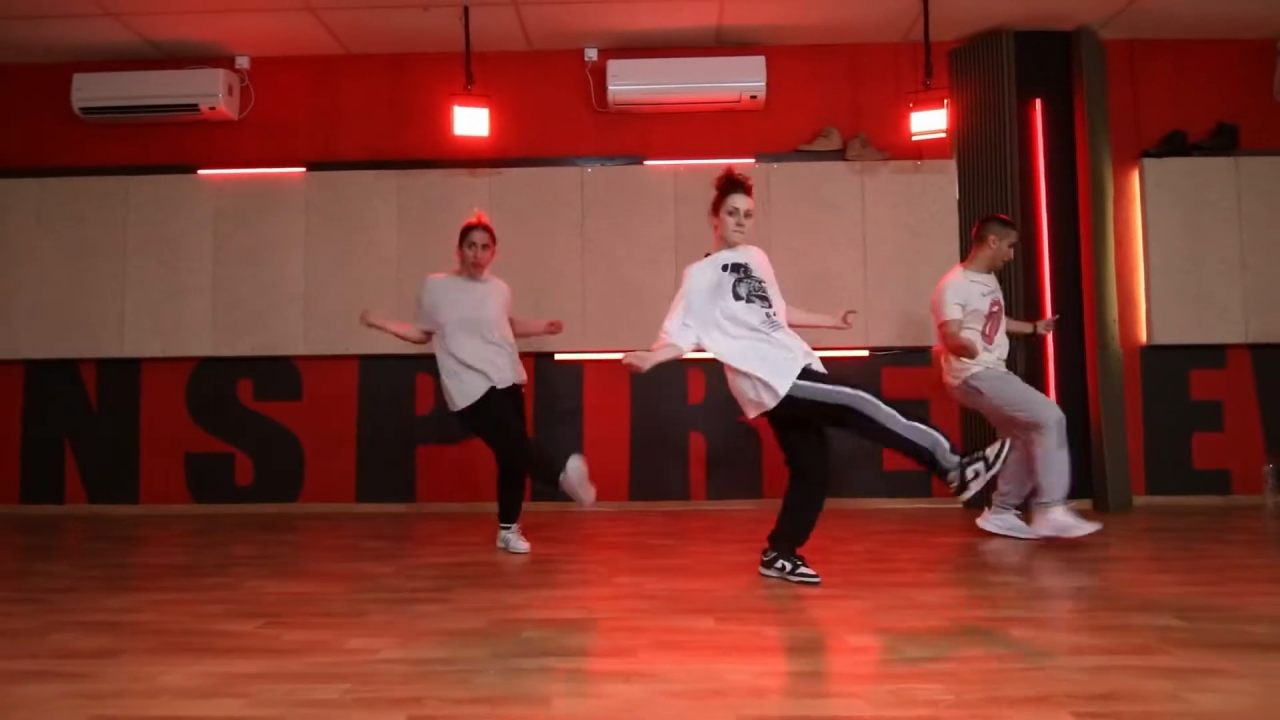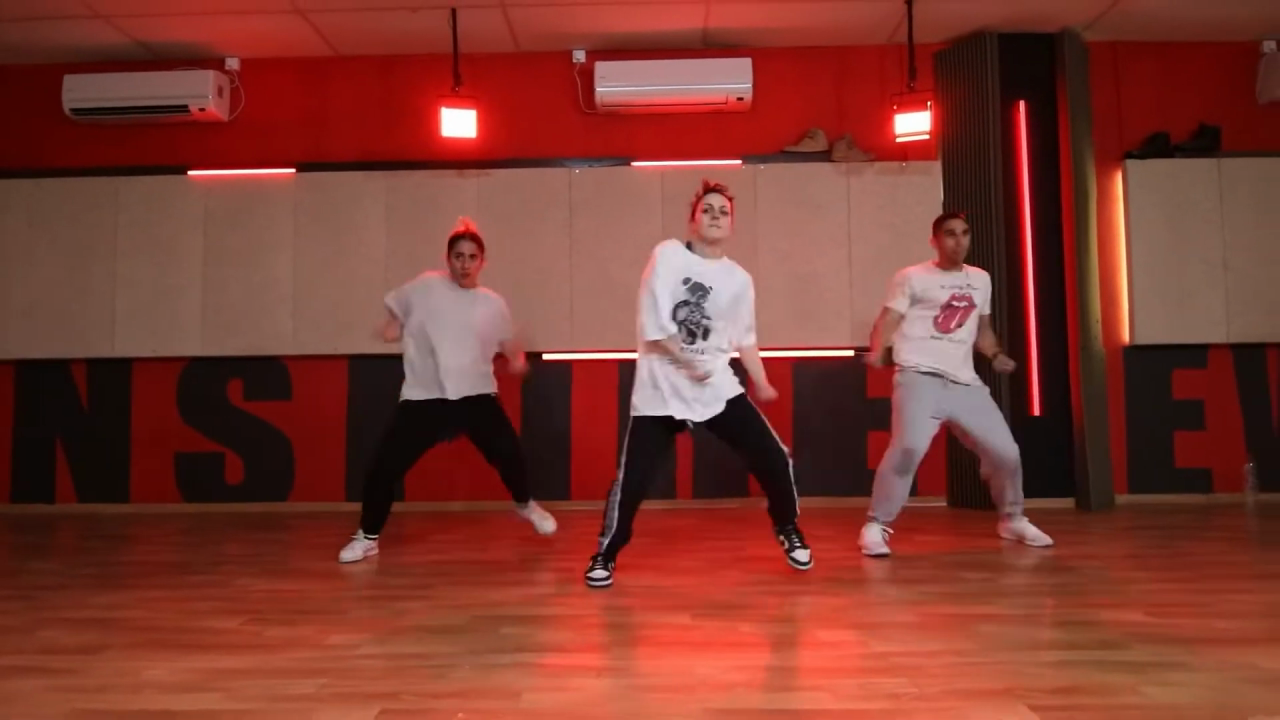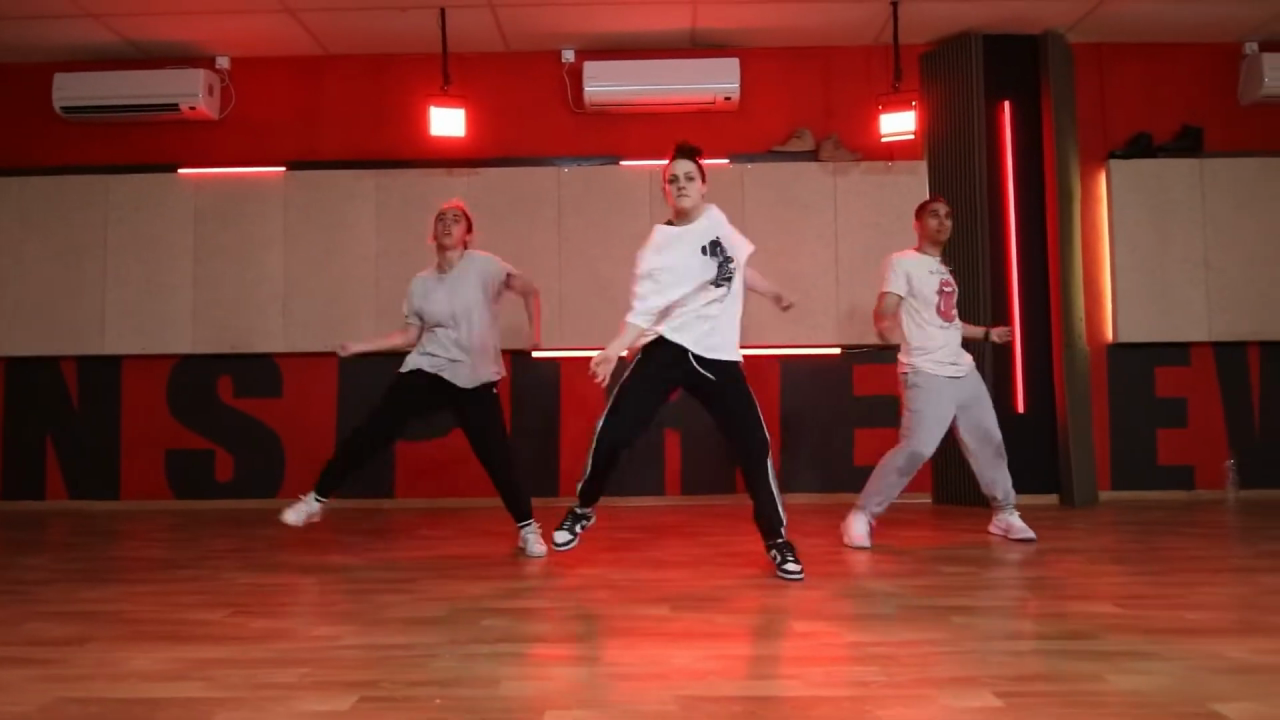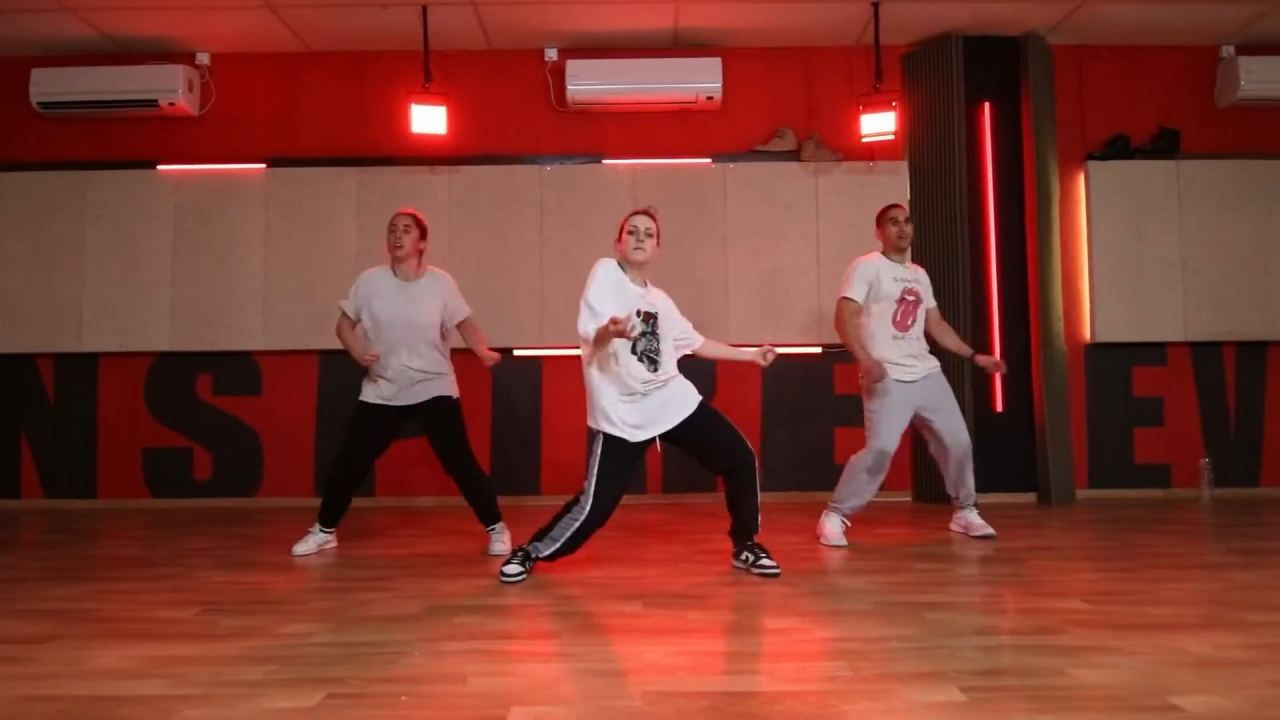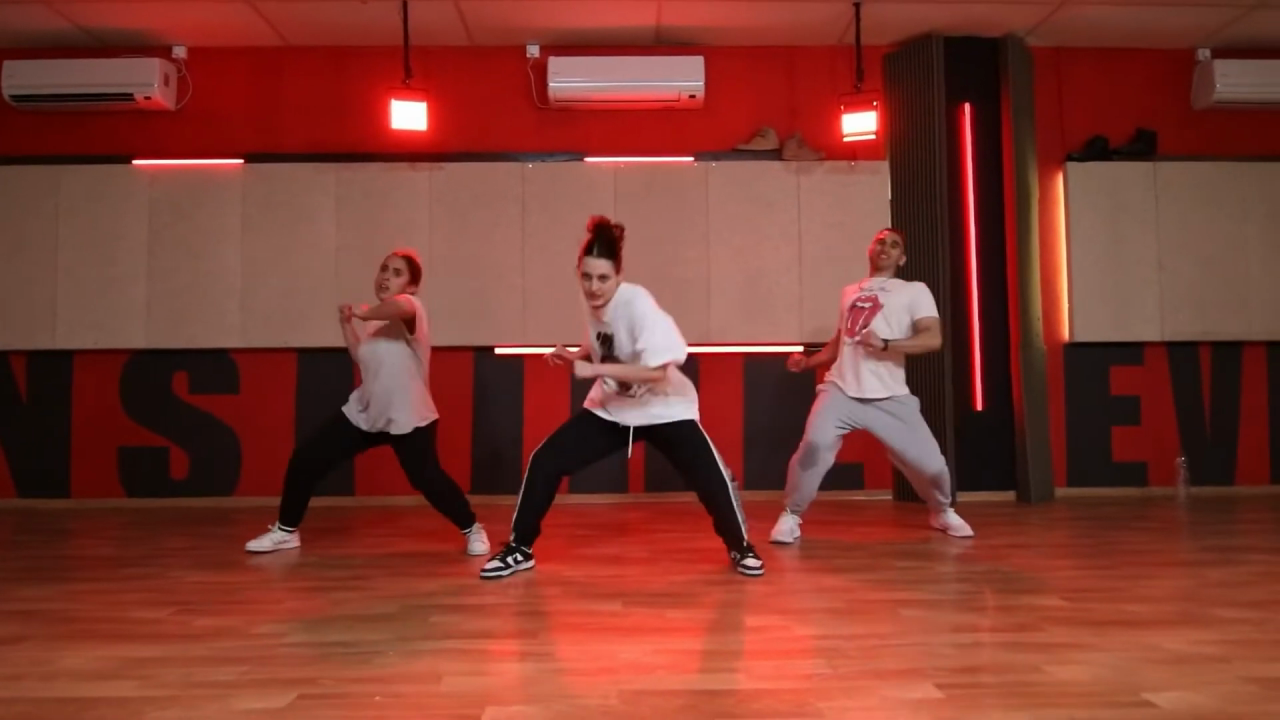
dt=0.5s
person 1, frame 1
left shoulder: (755, 259)
right shoulder: (701, 273)
right elbow: (678, 334)
left wrist: (824, 321)
right wrist: (648, 358)
left hip: (792, 372)
right hip: (775, 378)
left knee: (811, 470)
right knee: (865, 409)
left ankle: (779, 555)
right ankle: (956, 469)
person 1, frame 2
left shoulder: (738, 278)
right shoulder: (668, 255)
left elbow: (743, 339)
right elbow: (652, 327)
left wrist: (762, 382)
right wrist: (686, 363)
left hip: (718, 387)
right hip: (661, 388)
left knee: (774, 459)
right knee: (634, 477)
left ankle: (787, 529)
right ankle: (606, 553)
person 1, frame 3
left shoulder: (717, 218)
right shoulder: (660, 243)
left elbow: (739, 263)
right elbow: (643, 307)
left wrist: (773, 292)
right wrist: (613, 348)
left hip: (719, 353)
right hip: (670, 345)
left knee: (754, 446)
right knee: (613, 432)
left ankle: (776, 539)
right ankle: (583, 508)
person 1, frame 4
left shoulder: (659, 298)
right shoulder: (605, 272)
left elbow: (694, 341)
right elbow: (591, 337)
left wrist: (750, 355)
right wrist: (610, 331)
left hip: (675, 401)
right hip: (621, 413)
left knee: (741, 460)
right knee: (596, 504)
left ankle: (745, 545)
right ankle: (530, 552)
person 1, frame 5
left shoulder: (635, 303)
right shoulder: (599, 306)
left elbow: (661, 367)
left wrist: (596, 369)
right wrist: (575, 357)
left hip: (666, 411)
right hip: (610, 409)
left knee: (714, 480)
right knee: (545, 460)
left ankle: (739, 546)
right ankle: (521, 547)
person 2, frame 1
left shoulder: (498, 288)
right shoulder: (435, 285)
left elbow: (511, 327)
right elbow: (422, 332)
left wrist: (546, 327)
right wrist: (380, 323)
left hip: (506, 381)
right hip: (470, 387)
left knee: (514, 453)
right knee: (513, 439)
left ankle: (508, 529)
right ankle: (563, 473)
person 2, frame 2
left shoulder: (492, 303)
right shoulder: (426, 286)
left elbow: (509, 347)
right elbow: (393, 318)
left wrist: (517, 361)
right wrist: (392, 329)
left hip: (476, 395)
right hip: (424, 397)
left knee: (508, 456)
right knee: (385, 466)
left ankle: (526, 505)
right ankle: (368, 536)
person 2, frame 3
left shoulder: (483, 265)
right shoulder: (421, 282)
left elbow: (528, 288)
right elbow: (410, 336)
left wrist: (535, 324)
right wrist: (362, 346)
left hip: (475, 380)
right hip: (425, 372)
left knee: (497, 455)
right knee: (370, 433)
left ankle: (527, 527)
right ankle: (316, 499)
person 2, frame 4
left shoulder: (441, 282)
right shoulder: (370, 280)
left elbow: (465, 324)
right elbow: (344, 324)
left wrist: (483, 351)
right wrist: (358, 351)
left hip: (434, 390)
right hip: (381, 393)
left knee: (460, 461)
right knee: (349, 462)
left ankle: (495, 528)
right ankle: (324, 530)
person 2, frame 5
left shoulder: (413, 311)
right shoulder: (375, 324)
left elbow: (399, 305)
left wrist: (365, 312)
right wrist: (348, 323)
left hip: (411, 420)
right hip: (362, 415)
left knee: (429, 479)
right knee: (304, 460)
left ankle: (472, 528)
right ankle: (286, 529)
person 3, frame 1
left shoulder: (989, 278)
right shoulder: (952, 286)
right elbow: (950, 336)
left wrist: (1035, 327)
right wrist: (964, 347)
left hip: (994, 373)
right hip: (974, 377)
left knee: (1029, 439)
right knee: (1051, 420)
left ankle: (999, 512)
right ankle: (1052, 511)
person 3, frame 2
left shoulder: (980, 279)
right shoulder: (911, 278)
right elbow: (886, 322)
left wrist: (997, 355)
right wrist: (876, 350)
left hip: (964, 383)
right hip: (918, 377)
left knee: (1004, 454)
right knee: (908, 448)
left ankle: (1013, 519)
right ankle: (876, 525)
person 3, frame 3
left shoulder: (943, 270)
right shoulder: (903, 262)
right elbow: (885, 310)
left wrist: (988, 333)
right wrist: (888, 329)
left hip: (963, 372)
right hip: (926, 376)
left knee: (989, 442)
right knee: (916, 448)
left ankle: (1004, 513)
right ankle: (861, 515)
person 3, frame 4
left shoulder: (920, 274)
right shoulder: (866, 267)
left elbow: (935, 324)
right elbow: (845, 316)
left wrist: (974, 355)
right wrist: (864, 359)
left hip: (927, 375)
right hip: (887, 380)
left knee: (957, 443)
right knee: (881, 449)
left ankle: (965, 511)
right ankle: (834, 515)
person 3, frame 5
left shoulder: (915, 291)
right shoulder: (850, 293)
left elbow: (933, 338)
left wrist: (885, 343)
right wrist: (807, 360)
left hip: (889, 398)
right hip: (840, 389)
left knee: (932, 464)
right knee: (814, 444)
left ankle: (942, 510)
right ankle: (791, 514)
